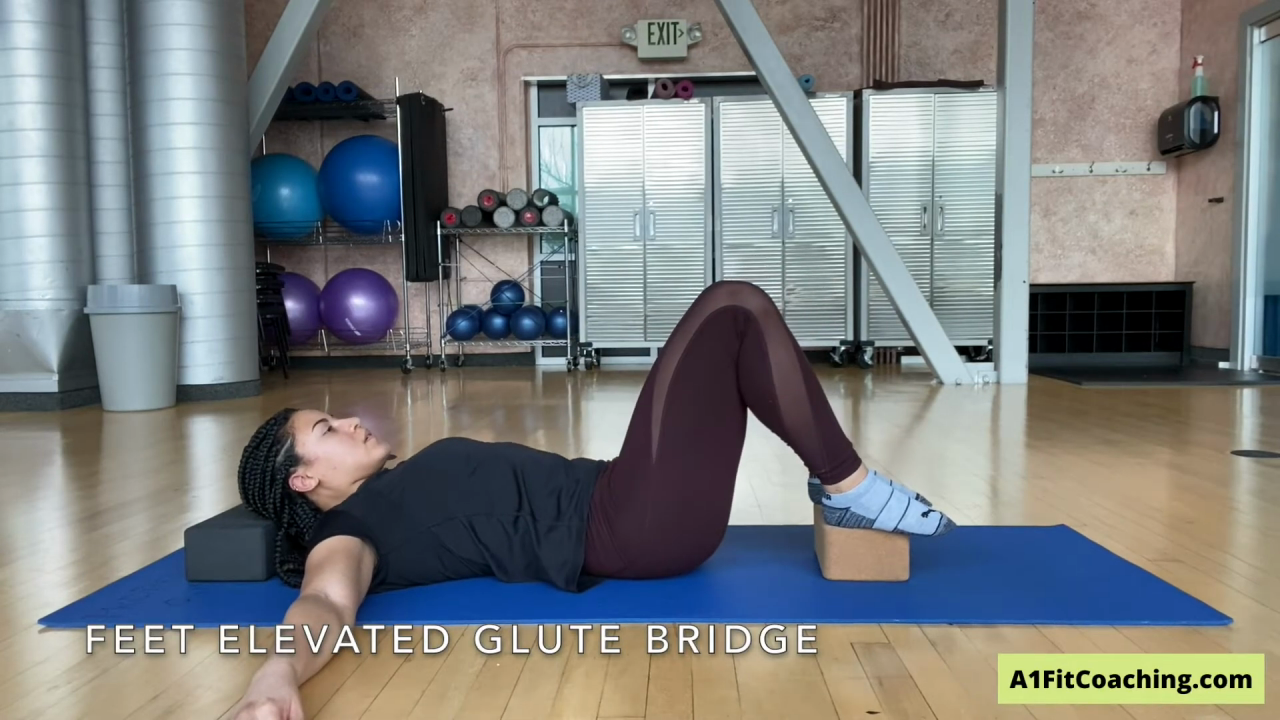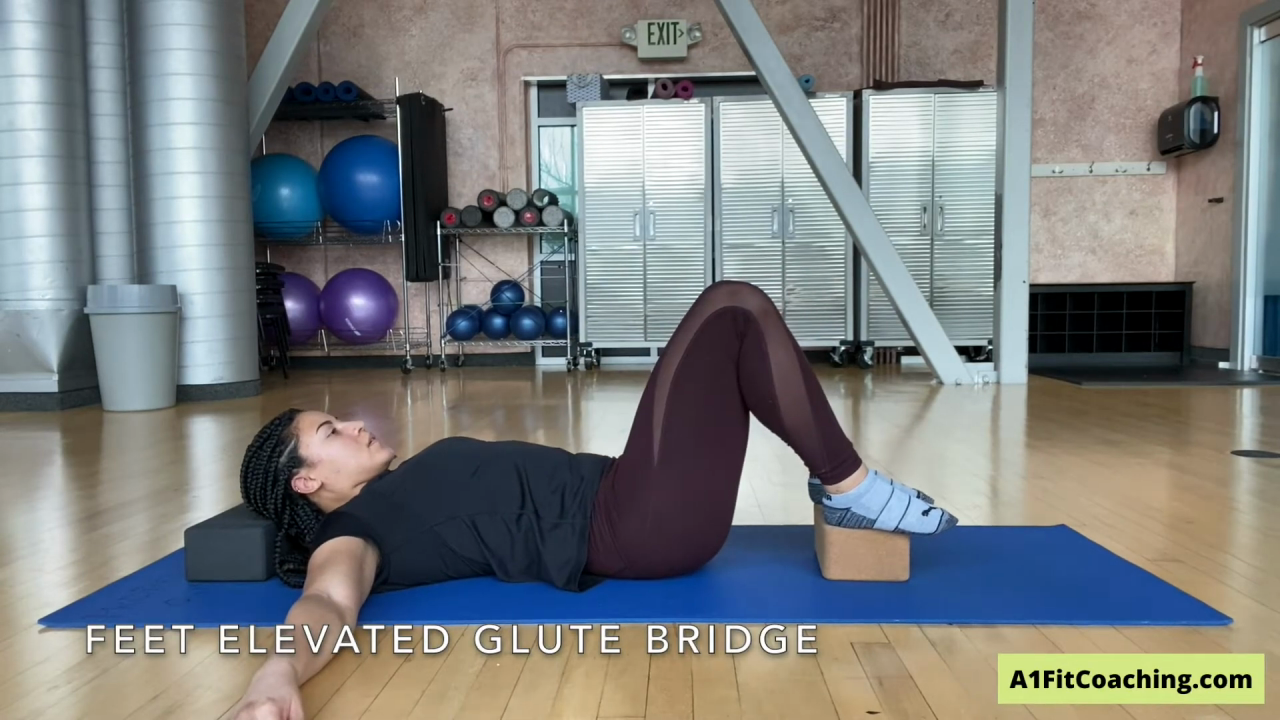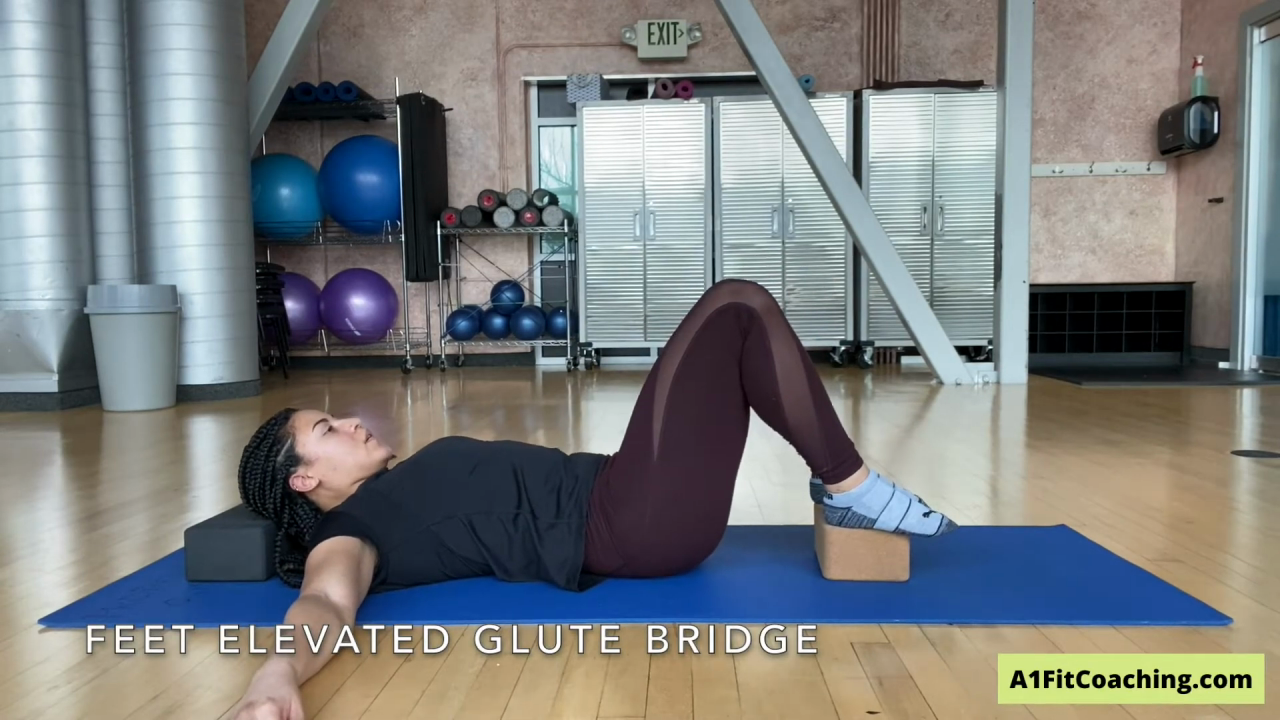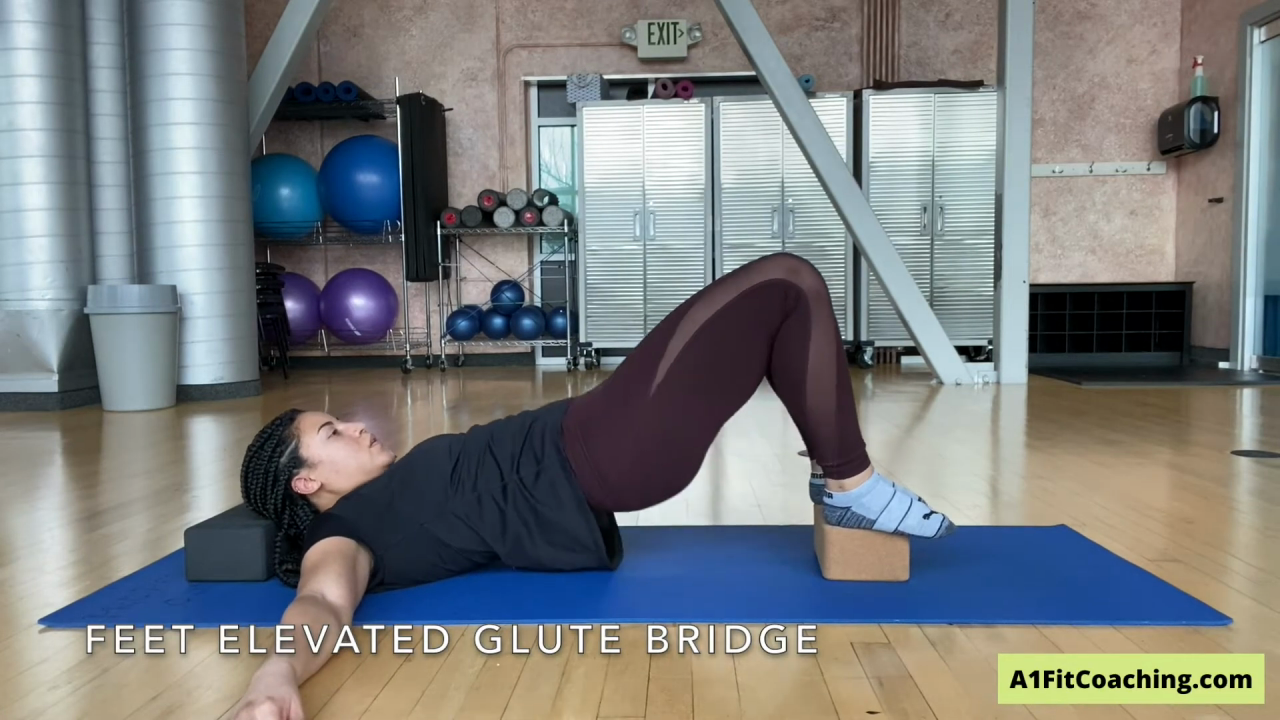
dt=0.5s
person 1, frame 1
left shoulder: (388, 498)
right shoulder: (349, 534)
right elbow: (325, 601)
left hip: (614, 505)
right hip: (643, 525)
left knee: (735, 318)
right knee: (733, 309)
left ankle: (846, 489)
right ankle: (851, 489)
person 1, frame 2
left shoulder: (390, 499)
right shoulder: (352, 535)
right elbow: (328, 603)
left hip: (613, 494)
right hip: (645, 524)
left knee: (736, 318)
right knee: (733, 311)
left ankle: (847, 490)
right ankle: (850, 490)
person 1, frame 3
left shoulder: (388, 500)
right shoulder: (347, 536)
right elbow: (326, 603)
left hip: (609, 499)
right hip: (644, 520)
left knee: (739, 314)
right knee: (739, 309)
left ankle: (847, 488)
right ankle: (852, 490)
person 1, frame 4
left shoulder: (378, 505)
right shoulder: (343, 538)
right elbow: (324, 603)
left hip: (596, 445)
right hip: (616, 447)
left knee: (780, 290)
right knee: (787, 284)
left ankle: (846, 483)
right ankle: (851, 488)
